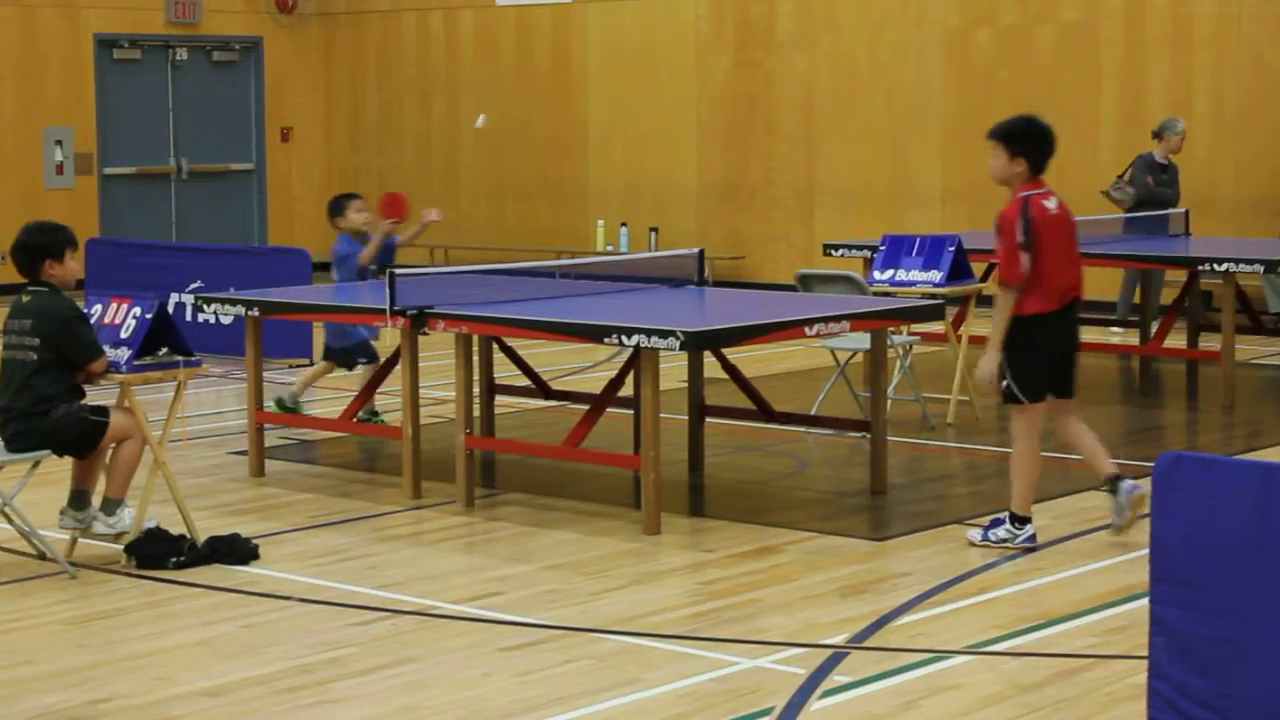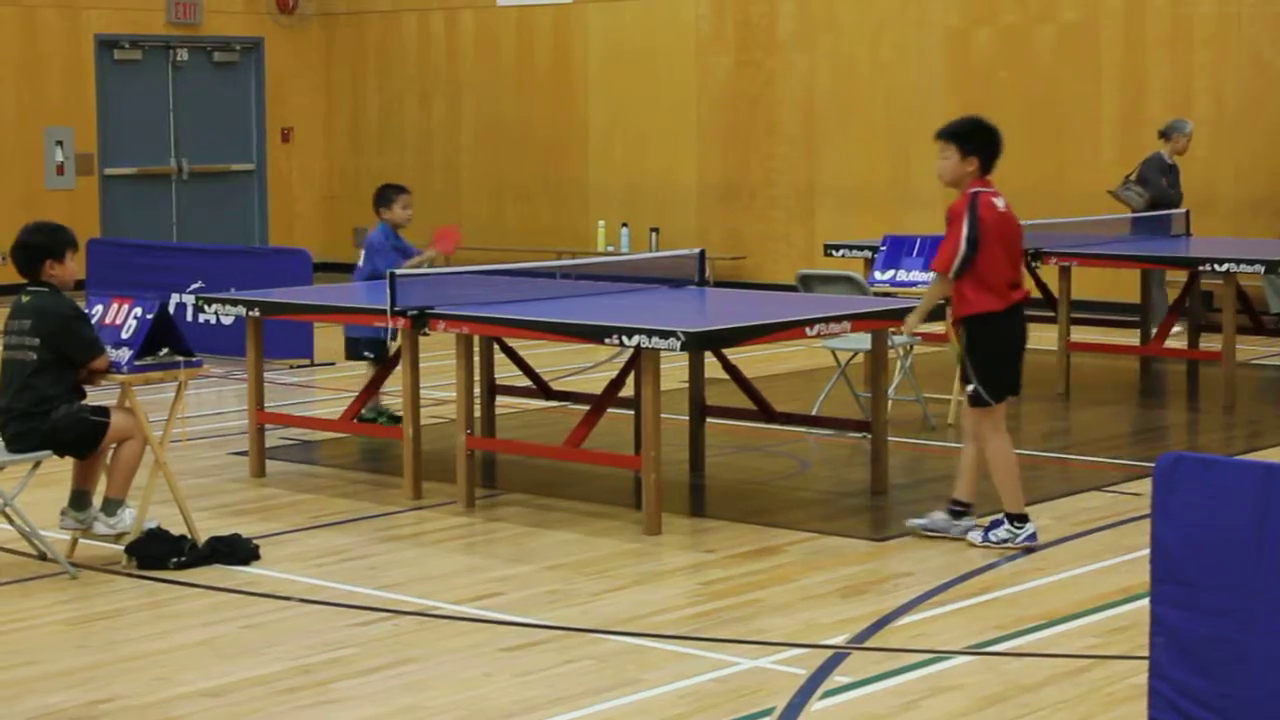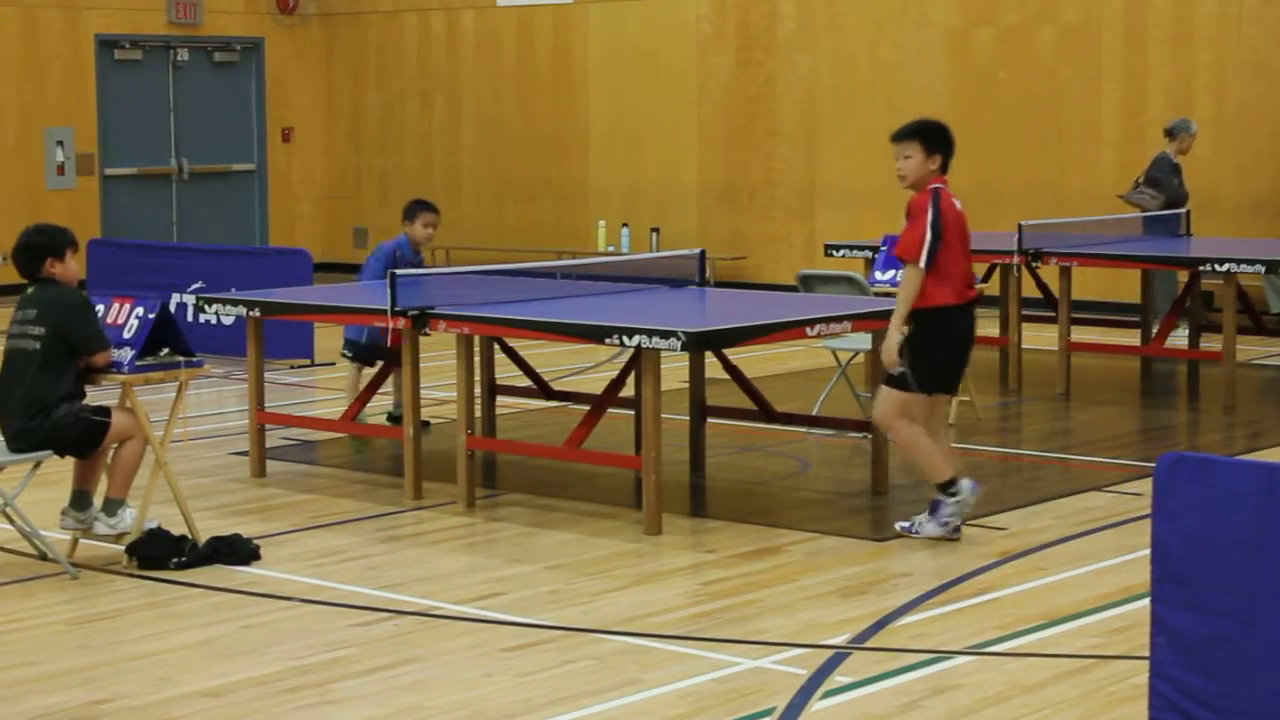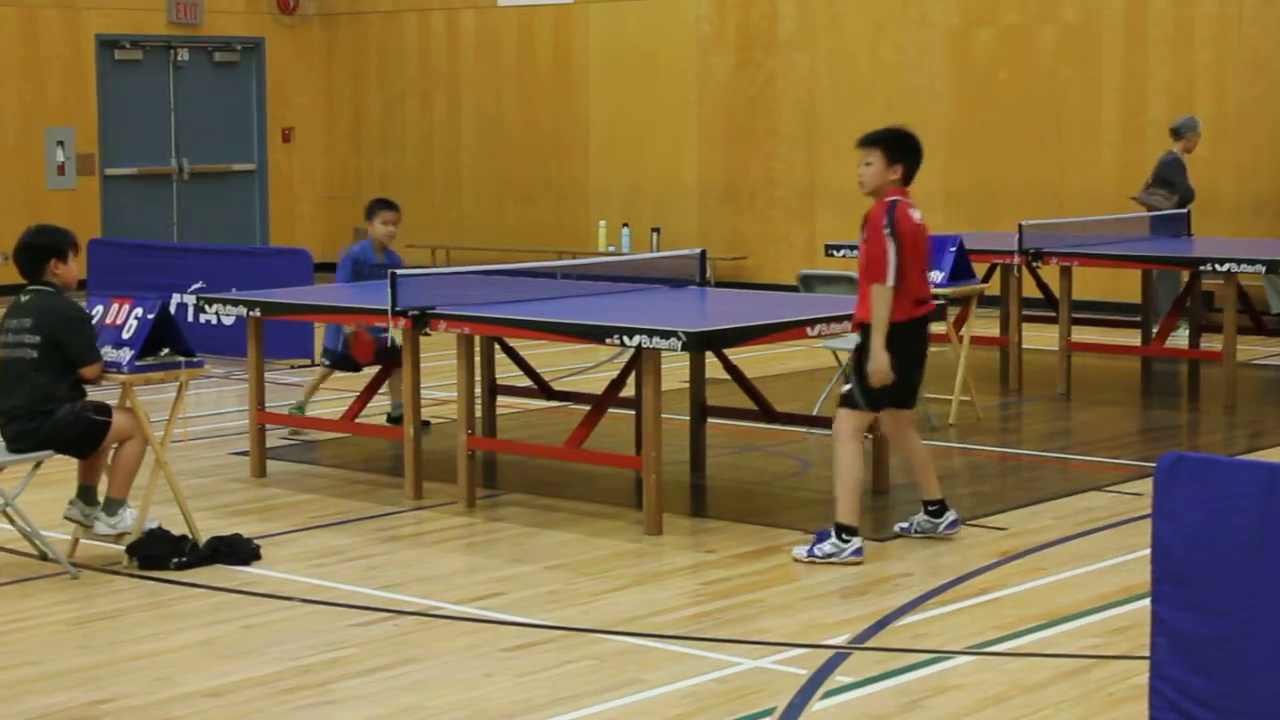
dt=0.3s
person 1, frame 1
left shoulder: (1016, 214)
right shoulder: (1055, 206)
left elbow: (1010, 287)
right elbow: (1067, 269)
left wrist: (993, 348)
left hip: (1032, 328)
right hip: (1063, 321)
left knee: (1023, 428)
right knee: (1065, 419)
left ankle: (1017, 524)
right ankle: (1119, 483)
person 1, frame 2
left shoulder: (966, 208)
right shoulder: (1000, 205)
left elbow: (946, 275)
left wrist: (915, 317)
left hip: (986, 325)
right hip: (1008, 319)
left knee: (987, 427)
right knee: (976, 424)
left ankle: (1017, 523)
right ankle: (957, 513)
person 1, frame 3
left shoulder: (927, 202)
right shoulder: (947, 202)
left elbow: (916, 268)
left wrist: (895, 327)
left hip: (936, 321)
right hip: (955, 319)
left knee: (887, 411)
right knee: (928, 419)
left ankle: (952, 485)
right ankle: (942, 513)
person 1, frame 4
left shoulder: (883, 216)
right shoulder: (911, 214)
left elbow: (882, 284)
left wrist: (877, 347)
left hip: (888, 335)
right hip: (911, 332)
left knee: (846, 432)
right knee: (899, 426)
left ankle: (844, 537)
right ankle: (937, 512)
person 2, frame 1
right shoulder: (60, 309)
right elbow: (98, 364)
left wrist: (77, 373)
right wrist: (82, 372)
right hip: (42, 423)
left knee: (96, 423)
right knee: (133, 425)
left ankle: (78, 509)
right ankle: (110, 514)
person 2, frame 2
right shoulder: (60, 308)
right elbow: (99, 362)
left wrist: (79, 370)
right wrist: (85, 368)
right hip: (42, 422)
left knee: (97, 424)
right knee: (134, 425)
left ankle: (79, 509)
right ankle: (111, 514)
person 2, frame 3
left shoulder: (27, 301)
right shoulder: (69, 300)
right elbow: (101, 358)
left wrist: (76, 361)
right wrist: (83, 360)
right hip: (43, 420)
left knee: (98, 420)
right knee: (136, 425)
left ankle: (79, 509)
right ankle: (111, 515)
person 2, frame 4
right shoulder: (65, 310)
right elbow: (91, 371)
left wrist: (69, 369)
right hip: (44, 422)
left knee: (101, 418)
right knee: (136, 425)
left ankle: (85, 503)
right ankle: (112, 513)
person 3, frame 1
left shoulder: (367, 241)
right shoulder: (343, 249)
left elbow: (400, 243)
right elbow: (362, 264)
left wrist: (423, 224)
right wrist: (380, 236)
left knee: (330, 364)
right knee: (371, 362)
left ankle: (290, 398)
right ankle: (367, 413)
person 3, frame 2
left shoulder: (396, 240)
right shoulder: (378, 240)
left elbow: (411, 261)
right elbow: (394, 270)
left wrist: (425, 257)
right wrist: (424, 258)
left knee: (380, 361)
right knee: (375, 361)
left ankle: (376, 407)
right ankle: (369, 411)
person 3, frame 3
left shoulder: (418, 260)
right shoulder: (389, 251)
right elbow: (368, 284)
left knee: (399, 363)
right knee: (356, 363)
left ankle: (397, 411)
person 3, frame 4
left shoulder: (394, 261)
right shoulder: (354, 255)
left hip: (375, 324)
right hip: (345, 323)
left knee: (395, 362)
right knee: (327, 369)
left ankle: (397, 412)
right ankle: (299, 408)
person 4, frame 1
left shoulder: (1172, 168)
right shoulder: (1143, 161)
left elbow: (1174, 199)
right elbow: (1143, 191)
left wrist: (1153, 191)
right wrist: (1163, 194)
left hip: (1160, 226)
right hip: (1138, 225)
left knee: (1156, 276)
right knee: (1133, 273)
right ankle: (1121, 319)
person 4, frame 2
left shoulder: (1173, 168)
right shoulder: (1152, 163)
left elbow: (1176, 199)
right elbow: (1159, 193)
left wrist: (1167, 197)
right wrist: (1170, 196)
left hip: (1163, 226)
right hip: (1146, 225)
left knee: (1156, 274)
right knee: (1154, 274)
left ankle: (1151, 321)
right ankle: (1162, 321)
person 4, frame 3
left shoulder: (1173, 164)
right shoulder: (1162, 163)
left elbow: (1181, 196)
right elbow: (1176, 196)
left wrist: (1174, 198)
right wrist: (1179, 197)
left hip: (1168, 225)
right hip: (1160, 226)
left knee: (1161, 272)
right knee: (1167, 273)
left ankle: (1154, 319)
person 4, frame 4
left shoulder: (1171, 160)
right shoulder: (1173, 163)
left elbow: (1183, 195)
right elbow: (1188, 195)
left wrist: (1175, 199)
right wrist: (1177, 199)
left hip: (1168, 224)
right hip: (1168, 225)
left knee: (1165, 272)
right knee: (1171, 272)
left ankle: (1155, 318)
